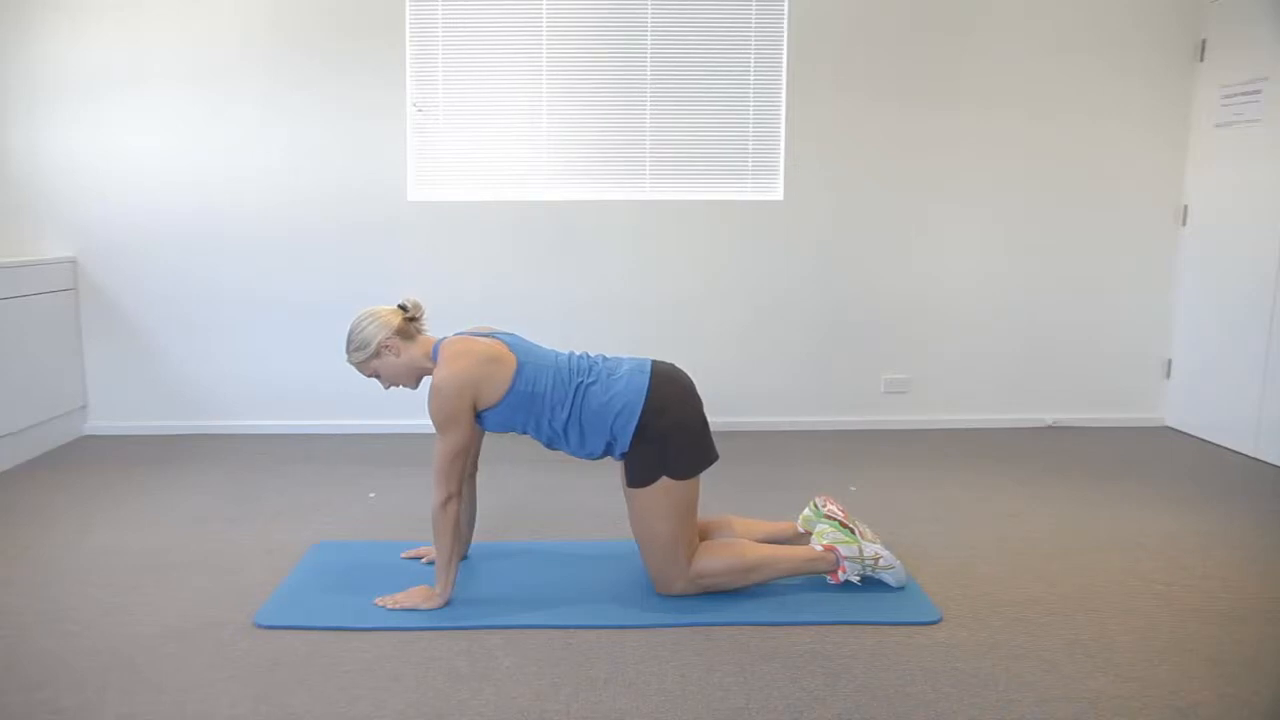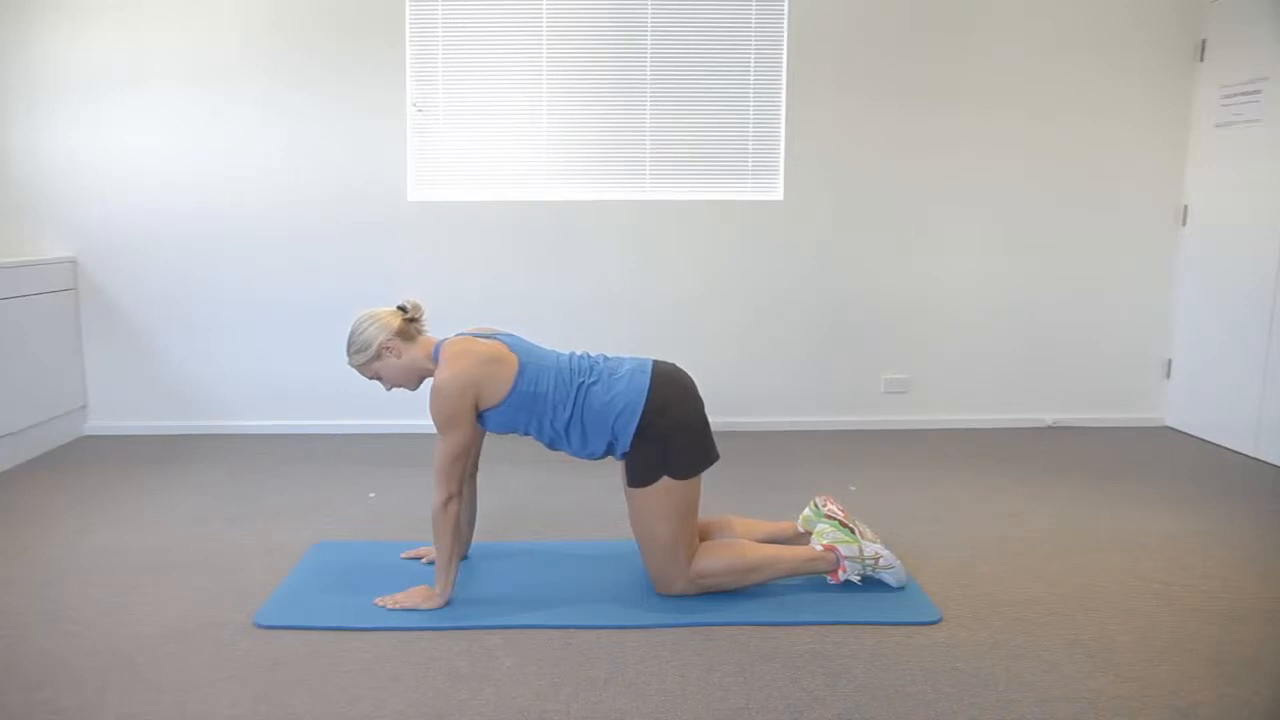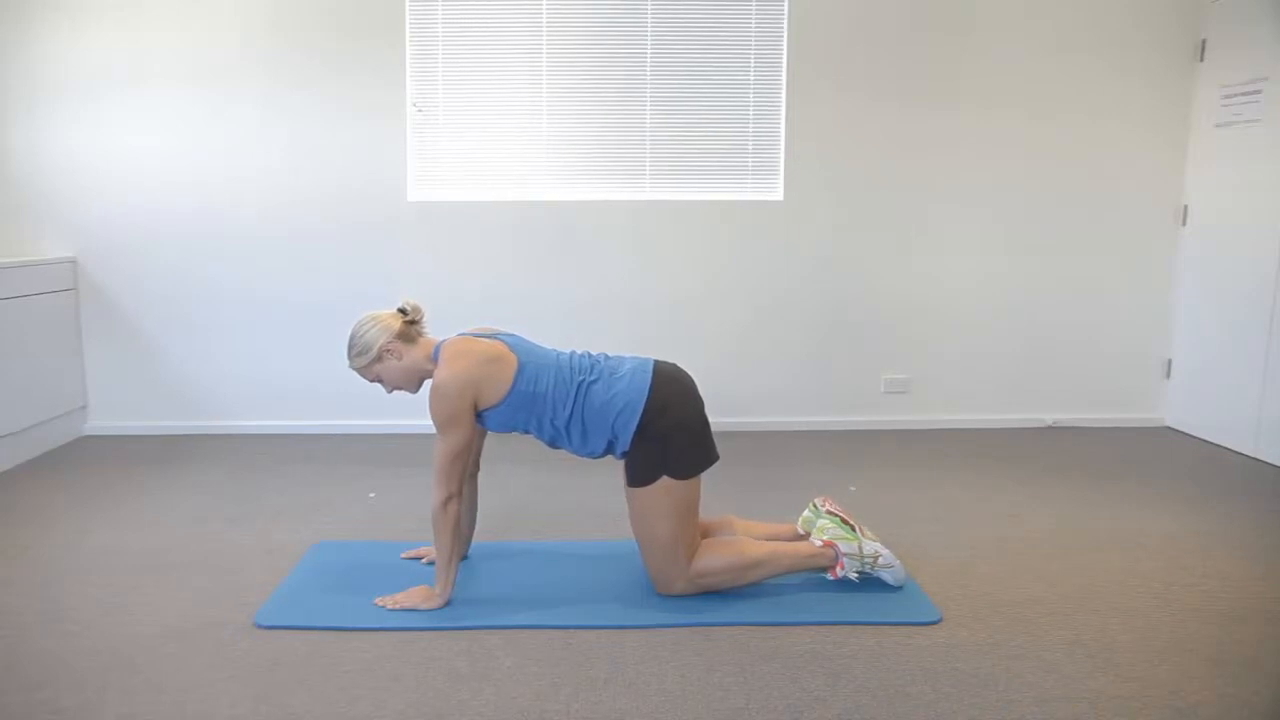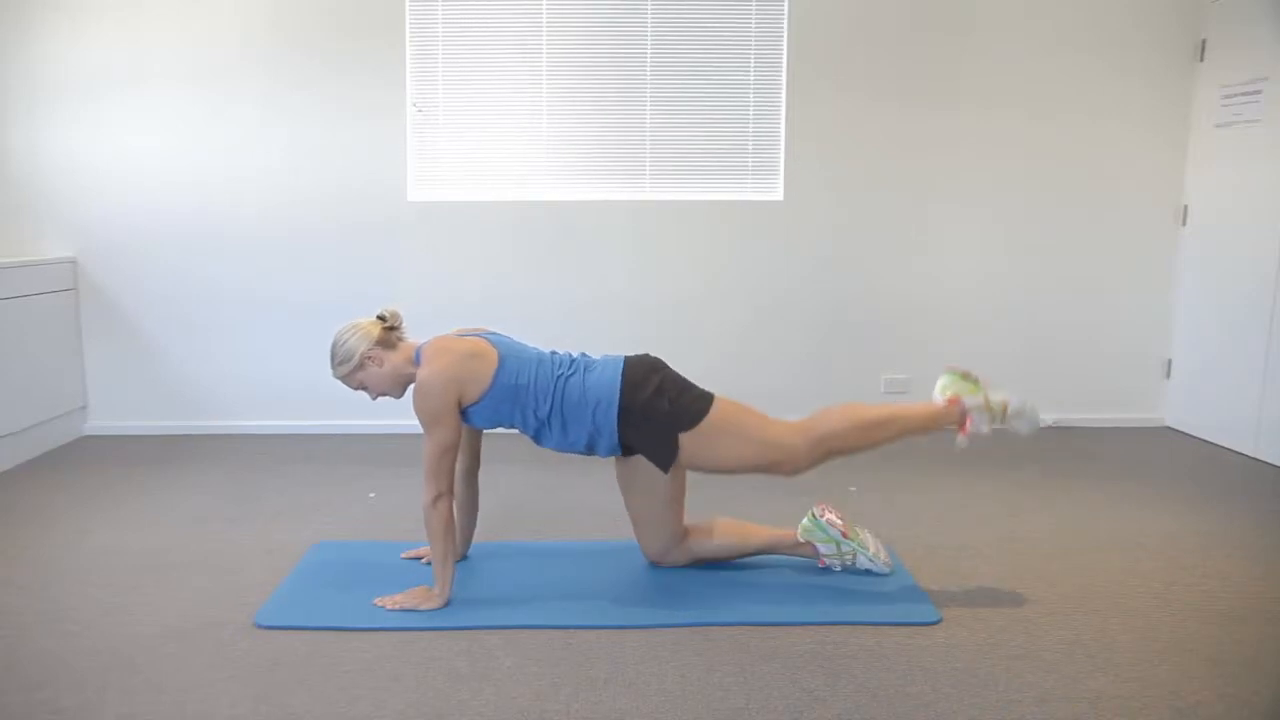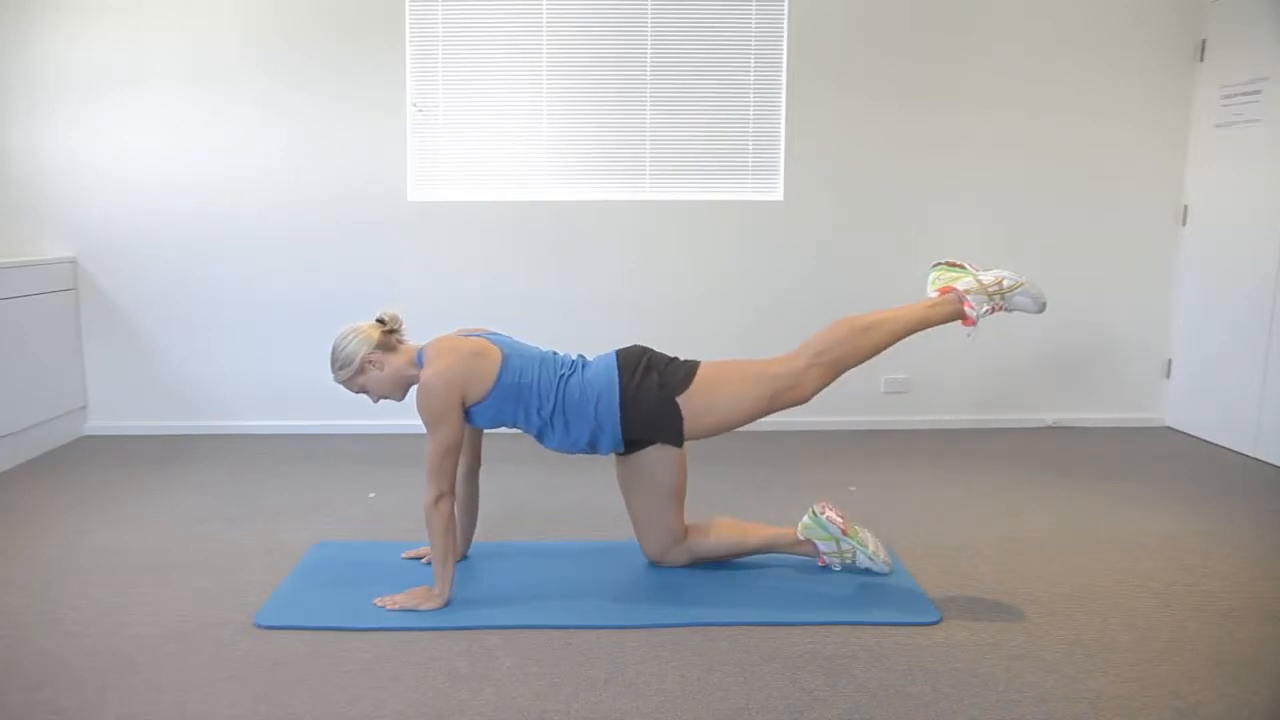
dt=1s
person 1, frame 1
left shoulder: (450, 379)
right shoulder: (466, 347)
left elbow: (448, 491)
right elbow: (467, 472)
left wrist: (441, 588)
right wrist: (457, 546)
left hip: (651, 416)
right hip: (650, 397)
left knee: (673, 575)
right knee: (675, 538)
left ankle: (835, 553)
right ankle: (811, 526)
person 1, frame 2
left shoulder: (451, 380)
right shoulder: (467, 350)
left elbow: (449, 492)
right elbow: (468, 472)
left wrist: (441, 589)
right wrist: (457, 546)
left hip: (653, 417)
right hip: (651, 398)
left knee: (674, 576)
right knee: (674, 539)
left ankle: (835, 553)
right ankle: (812, 525)
person 1, frame 3
left shoulder: (450, 380)
right shoulder: (467, 353)
left elbow: (448, 492)
right elbow: (469, 472)
left wrist: (441, 589)
right wrist: (457, 547)
left hip: (655, 417)
right hip: (653, 399)
left knee: (674, 576)
right knee: (675, 539)
left ankle: (832, 551)
right ankle: (812, 527)
person 1, frame 4
left shoulder: (432, 382)
right shoulder: (454, 355)
left elbow: (438, 492)
right elbow: (468, 471)
left wrist: (439, 588)
right wrist: (457, 547)
left hip: (641, 405)
right hip: (629, 413)
left knee: (799, 447)
right knee: (668, 549)
left ankle: (962, 407)
right ankle: (813, 538)
person 1, frame 5
left shoulder: (436, 380)
right shoulder: (454, 354)
left elbow: (439, 491)
right elbow: (469, 467)
left wrist: (438, 588)
right wrist: (458, 547)
left hip: (641, 394)
right hip: (632, 413)
left knee: (802, 372)
right knee: (669, 549)
left ankle: (960, 300)
right ankle: (812, 536)
